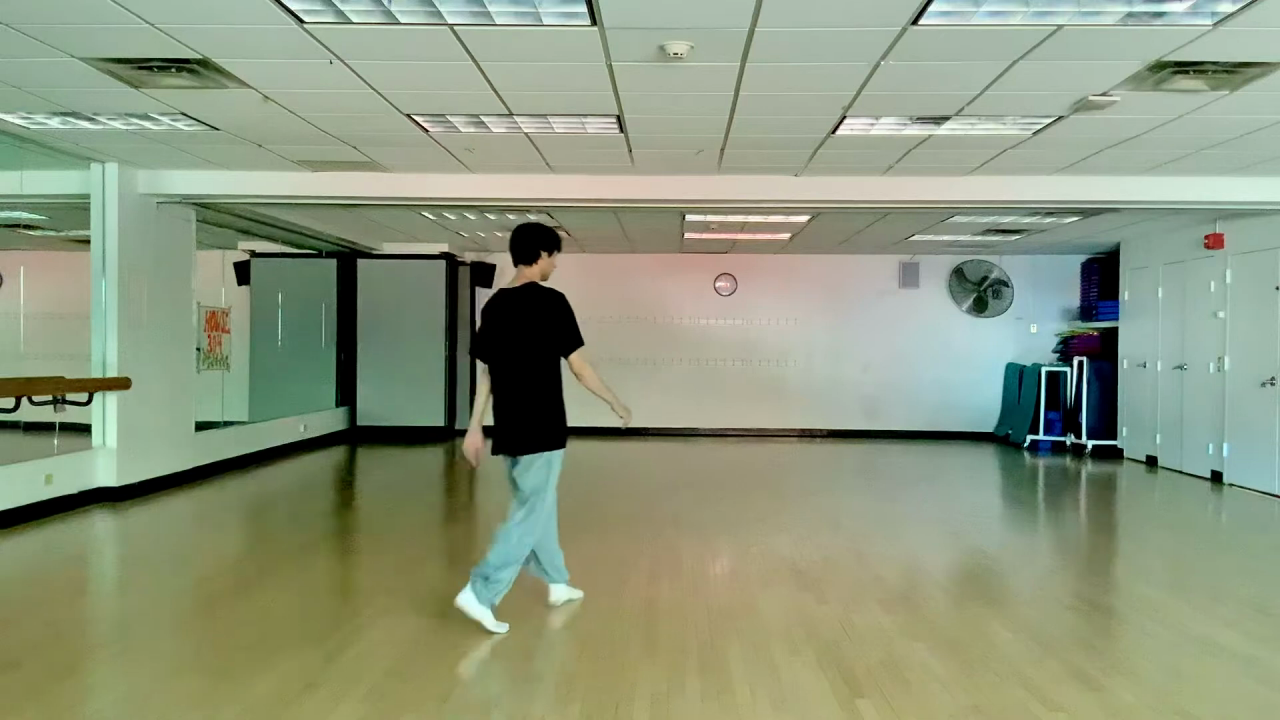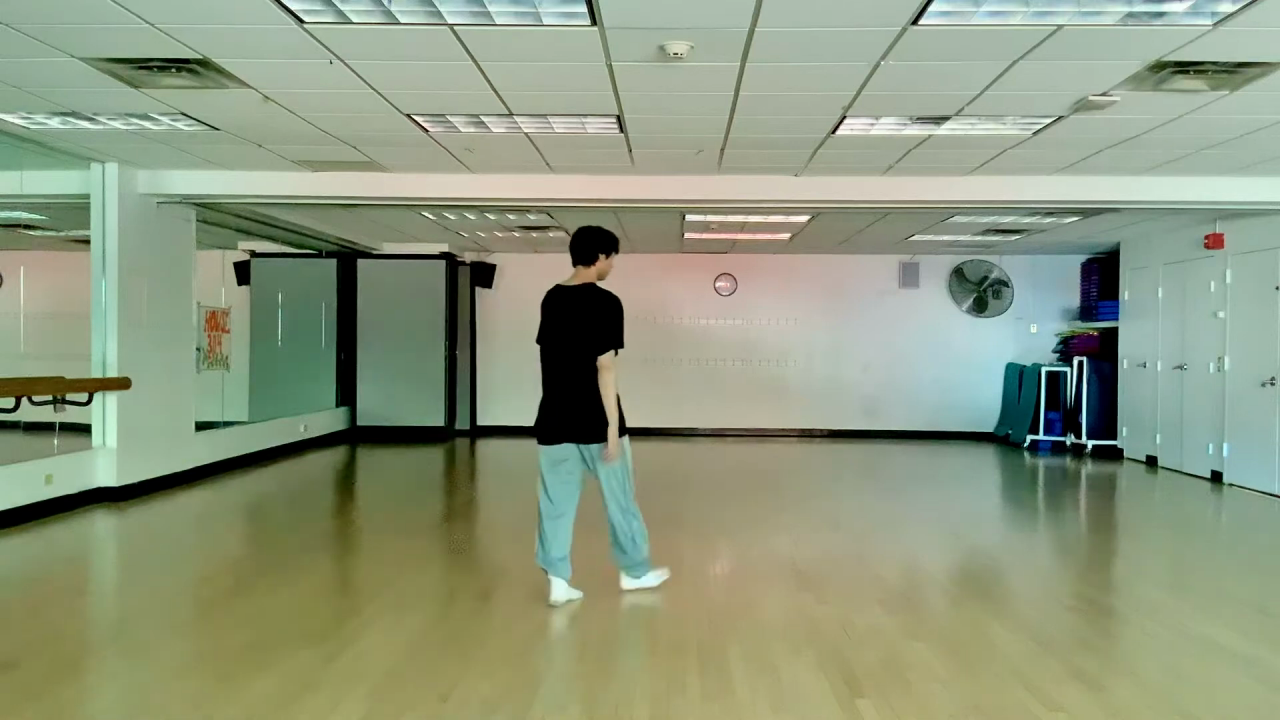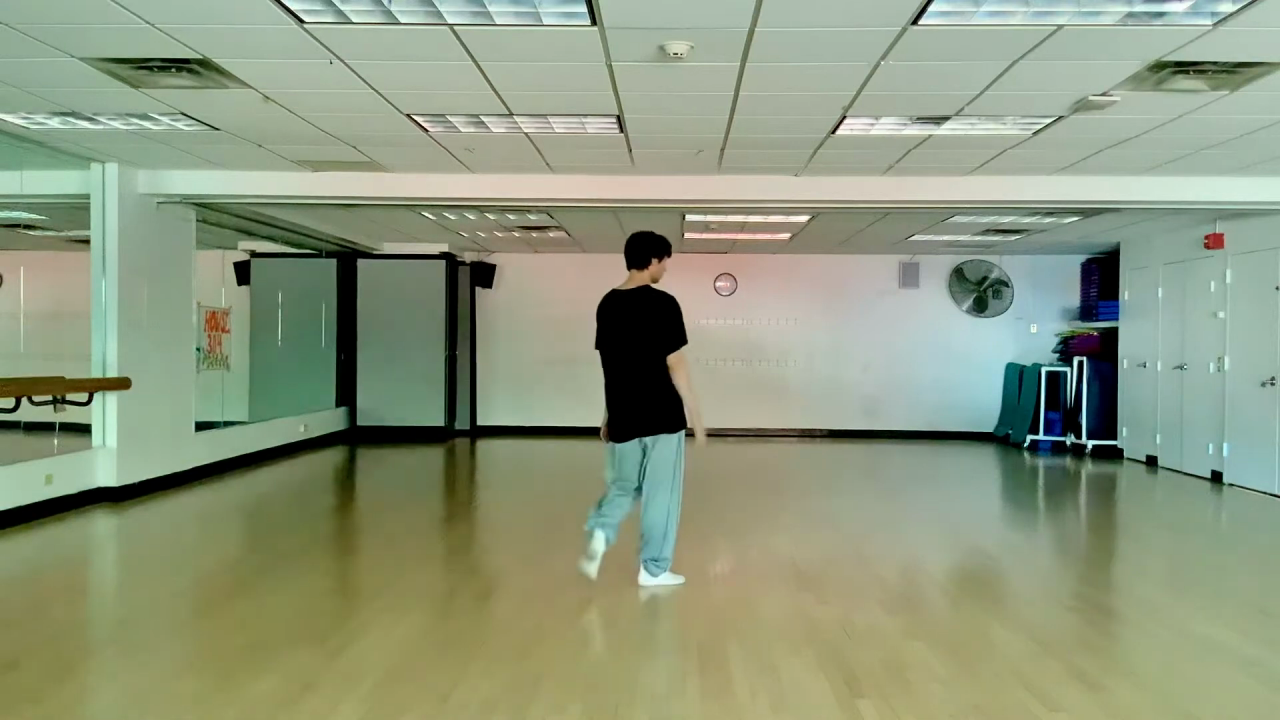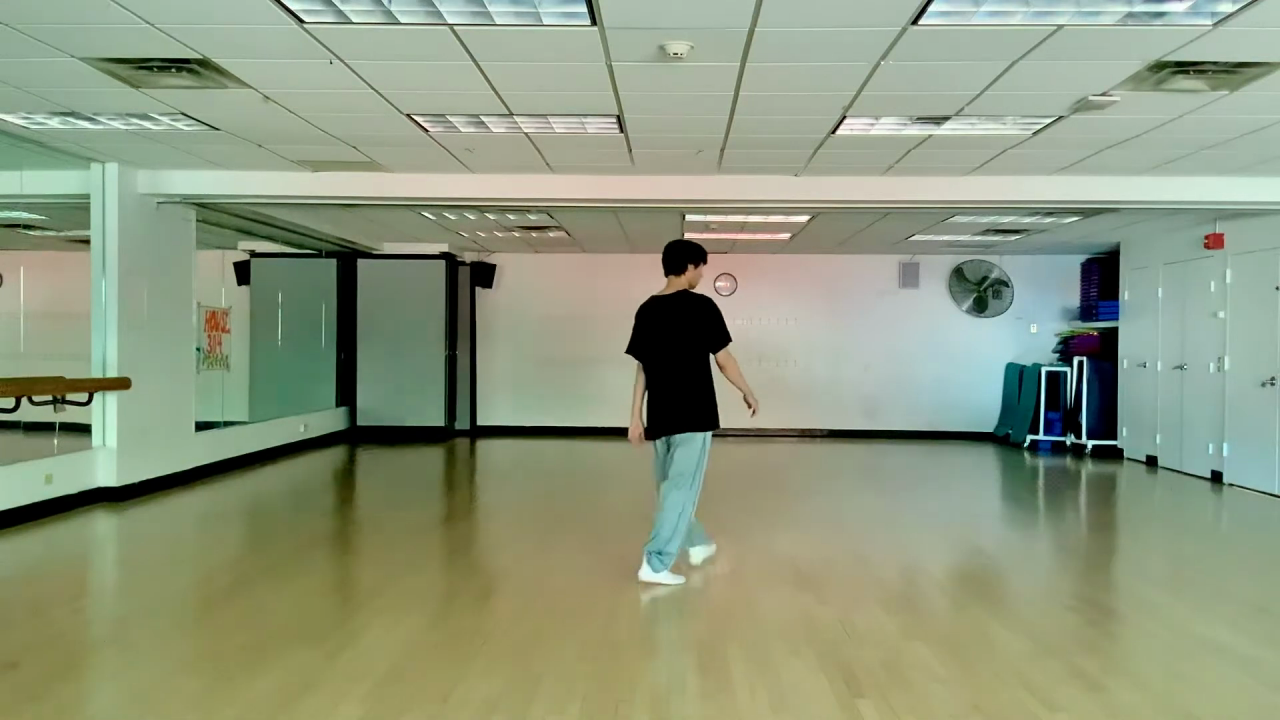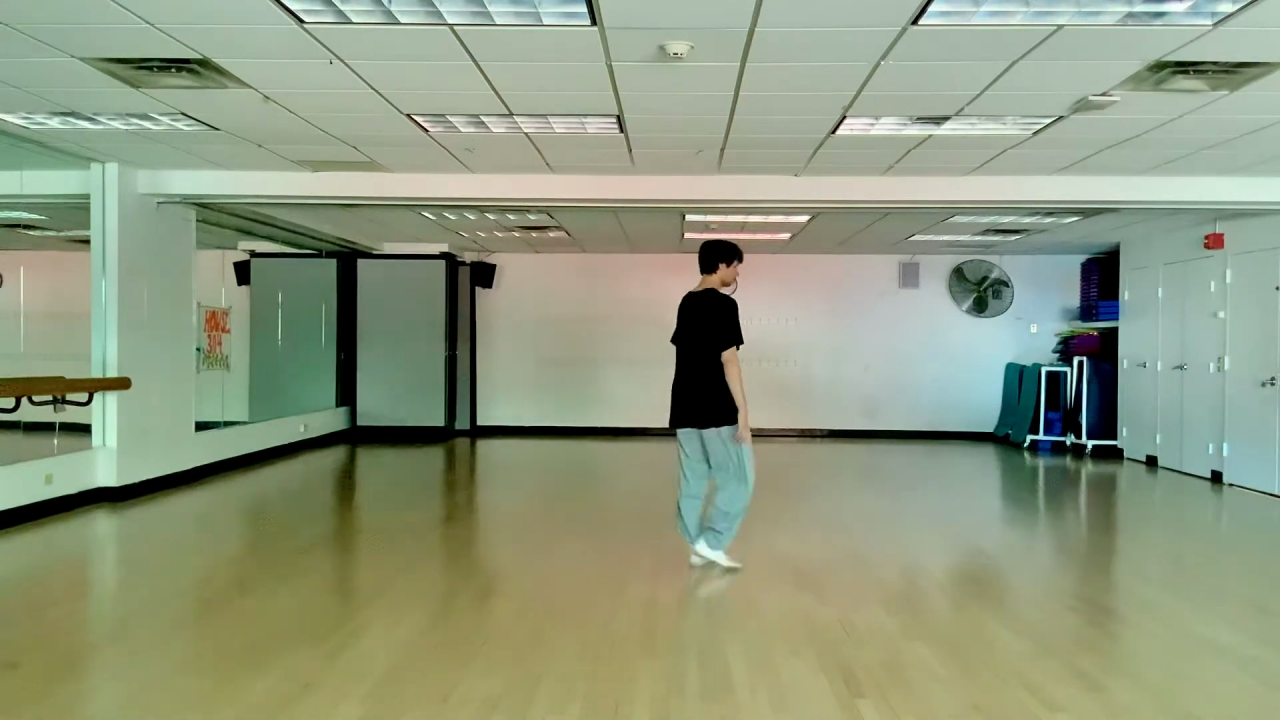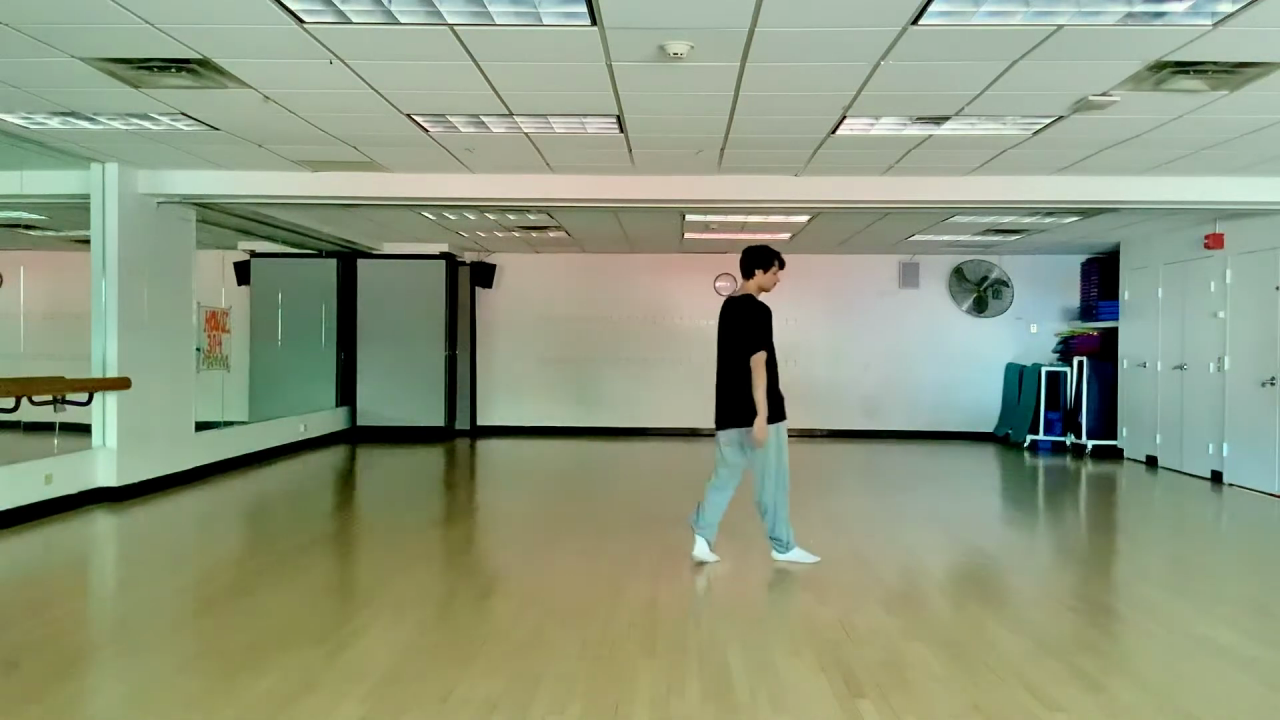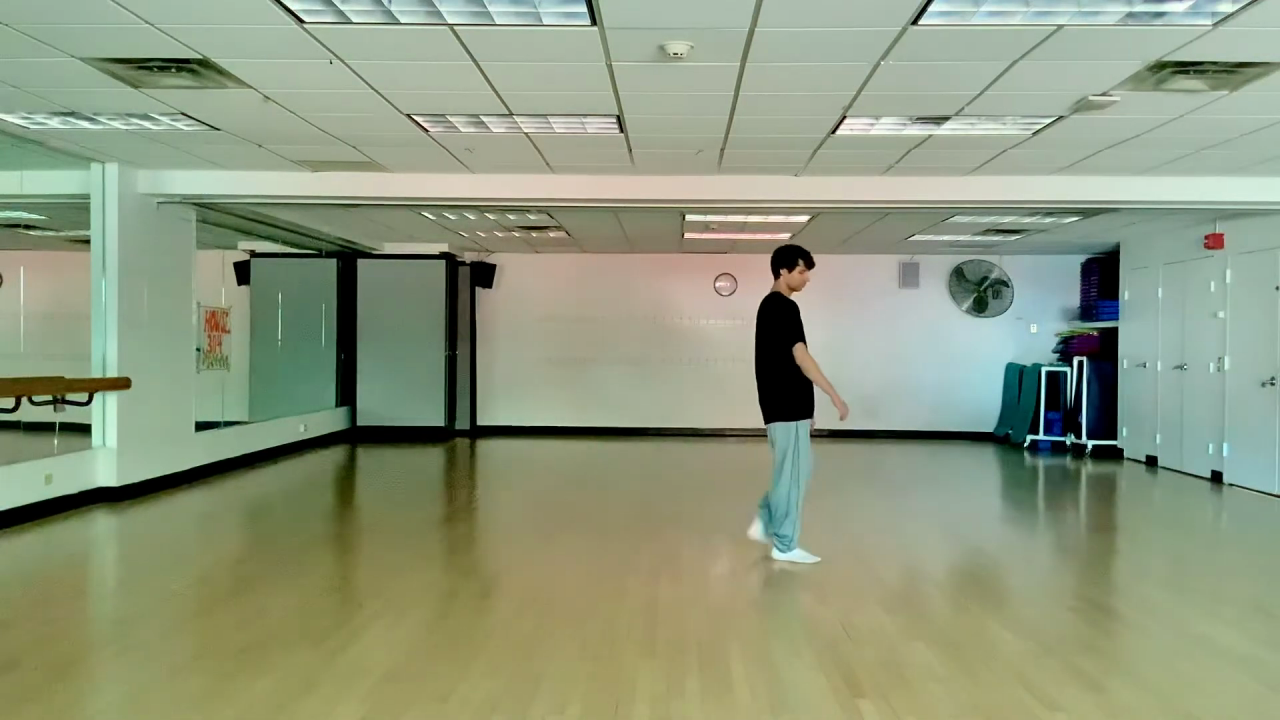
dt=0.4s
person 1, frame 1
left shoulder: (494, 305)
right shoulder: (550, 302)
left elbow: (485, 372)
right elbow: (578, 365)
left wrist: (475, 427)
right wrist: (615, 403)
left hip: (509, 427)
right hip: (541, 427)
left knee: (539, 506)
right knee: (530, 513)
left ankle: (557, 582)
right ankle: (479, 593)
person 1, frame 2
left shoulder: (551, 299)
right shoulder: (604, 303)
right elbow: (605, 367)
right wrist: (613, 424)
left hip: (555, 420)
right hip: (594, 420)
left knee: (555, 502)
right knee: (619, 498)
left ankle: (558, 579)
right ankle: (636, 571)
person 1, frame 3
left shoulder: (606, 305)
right shoulder: (662, 304)
right elbow: (676, 364)
left wrist: (608, 417)
right wrist: (695, 415)
left hip: (621, 417)
right hip: (661, 416)
left knee: (622, 486)
right knee: (661, 492)
left ankle: (599, 532)
right ankle: (654, 568)
person 1, frame 4
left shoulder: (646, 310)
right shoulder: (701, 307)
left elbow: (641, 367)
right elbow: (724, 359)
left wrist: (636, 416)
right wrist: (748, 393)
left hip: (660, 415)
right hip: (693, 414)
left knee: (672, 484)
right knee: (681, 487)
left ankle: (696, 544)
right ankle: (655, 564)
person 1, frame 5
left shoulder: (686, 303)
right shoulder: (723, 305)
right elbow: (729, 360)
right wrist: (743, 409)
left hip: (685, 409)
right hip: (718, 410)
left knee: (692, 481)
right knee: (738, 478)
left ankle: (699, 546)
right ankle: (712, 541)
person 1, frame 6
left shoulder: (728, 306)
right shoulder: (758, 310)
right elbow: (758, 364)
right wrist: (762, 414)
left hip: (729, 411)
right hip: (757, 411)
left knee: (724, 476)
right knee: (773, 480)
left ankle: (702, 539)
right ankle: (783, 547)
person 1, frame 7
left shoulder: (771, 305)
right shoulder: (784, 307)
right elbow: (801, 357)
right wrist: (835, 397)
left hip: (780, 403)
right hip: (790, 406)
left knee: (789, 471)
right knee: (791, 474)
left ankle: (765, 523)
right ankle: (784, 546)
